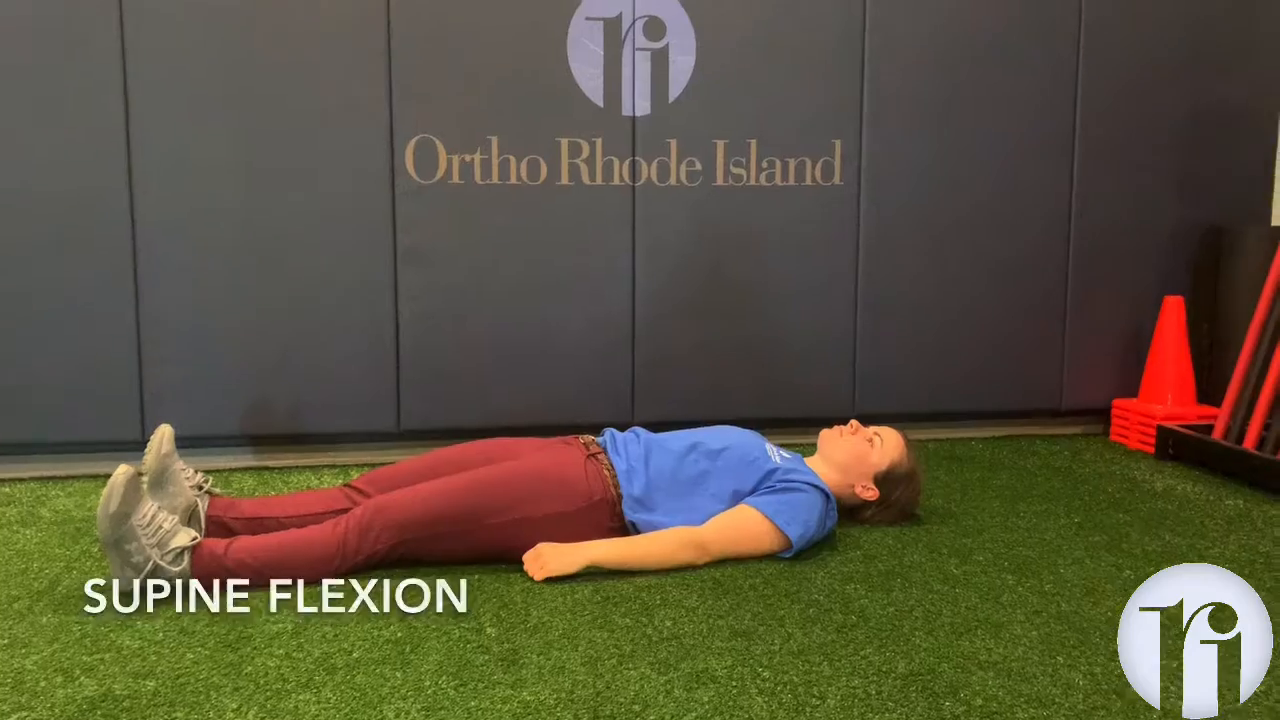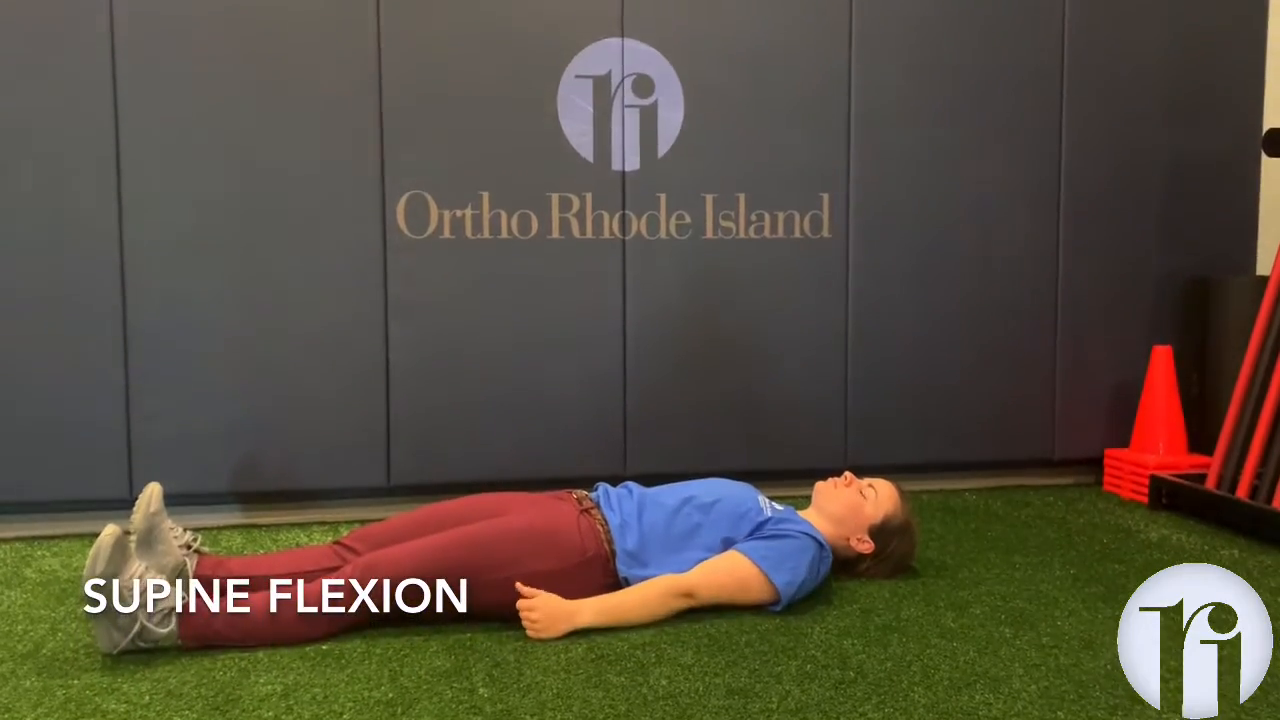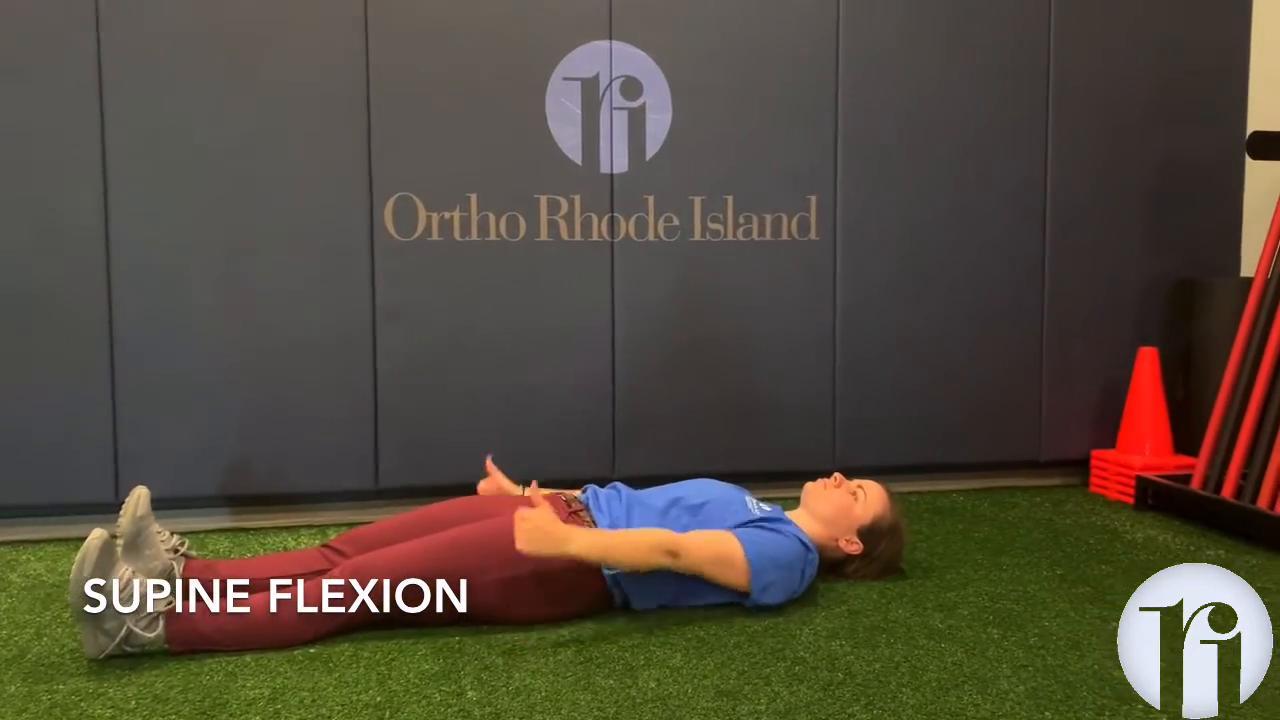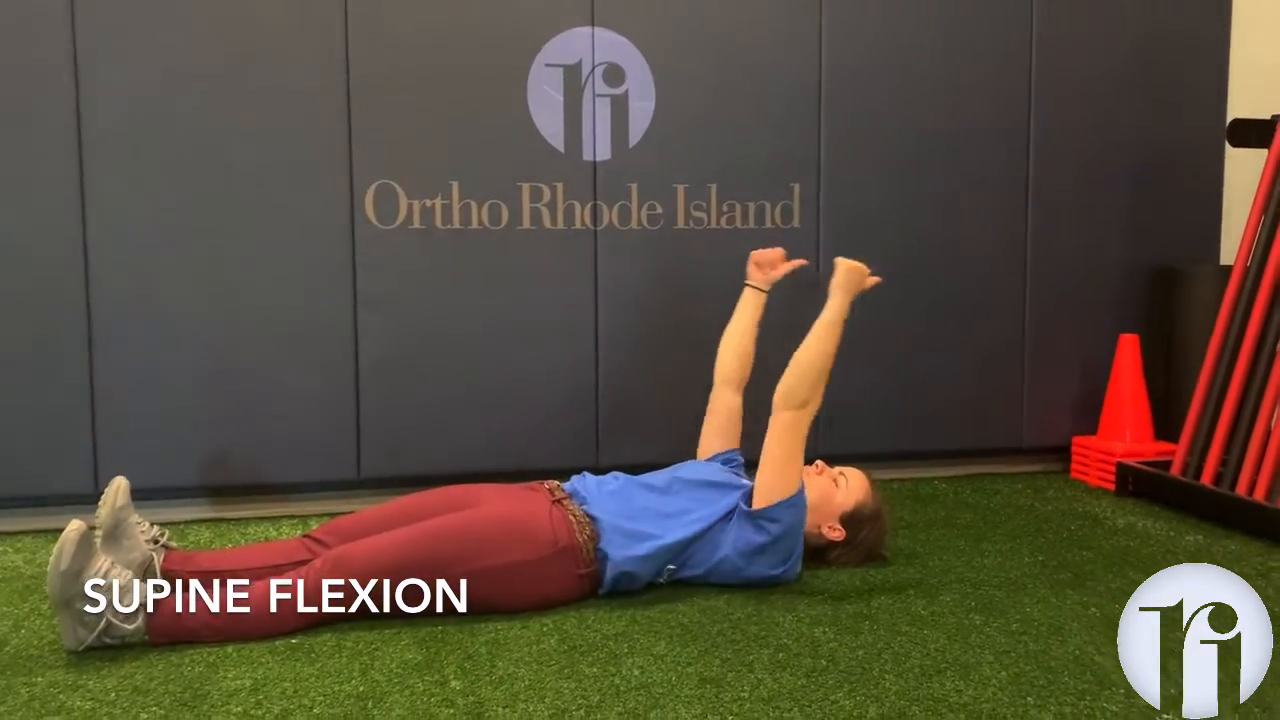
dt=1s
person 1, frame 1
left shoulder: (805, 506)
right shoulder: (777, 463)
left elbow: (700, 543)
left wrist: (582, 555)
left hip: (594, 498)
right hip: (584, 454)
left knee: (381, 527)
right knee: (369, 492)
left ankle: (184, 560)
right ankle: (207, 509)
person 1, frame 2
left shoulder: (798, 555)
right shoulder: (769, 515)
left elbow: (688, 590)
left wrist: (575, 615)
left hip: (587, 556)
right hip: (578, 510)
left knee: (373, 583)
right knee: (359, 549)
left ankle: (166, 618)
right ankle: (193, 566)
person 1, frame 3
left shoulder: (787, 559)
right shoulder: (760, 514)
left elbow: (670, 550)
left wrist: (560, 537)
right wrist: (527, 496)
left hip: (579, 567)
right hip: (574, 523)
left knee: (365, 589)
right knee: (349, 550)
left ankle: (154, 623)
right ankle: (183, 571)
person 1, frame 4
left shoulder: (770, 544)
right shoulder: (732, 486)
left elbow: (792, 405)
right elbow: (728, 385)
left wrist: (838, 302)
right wrist: (756, 290)
left hip: (560, 550)
right hip: (542, 502)
left knee: (338, 579)
right knee: (328, 544)
left ankle: (130, 613)
right ankle: (156, 561)
